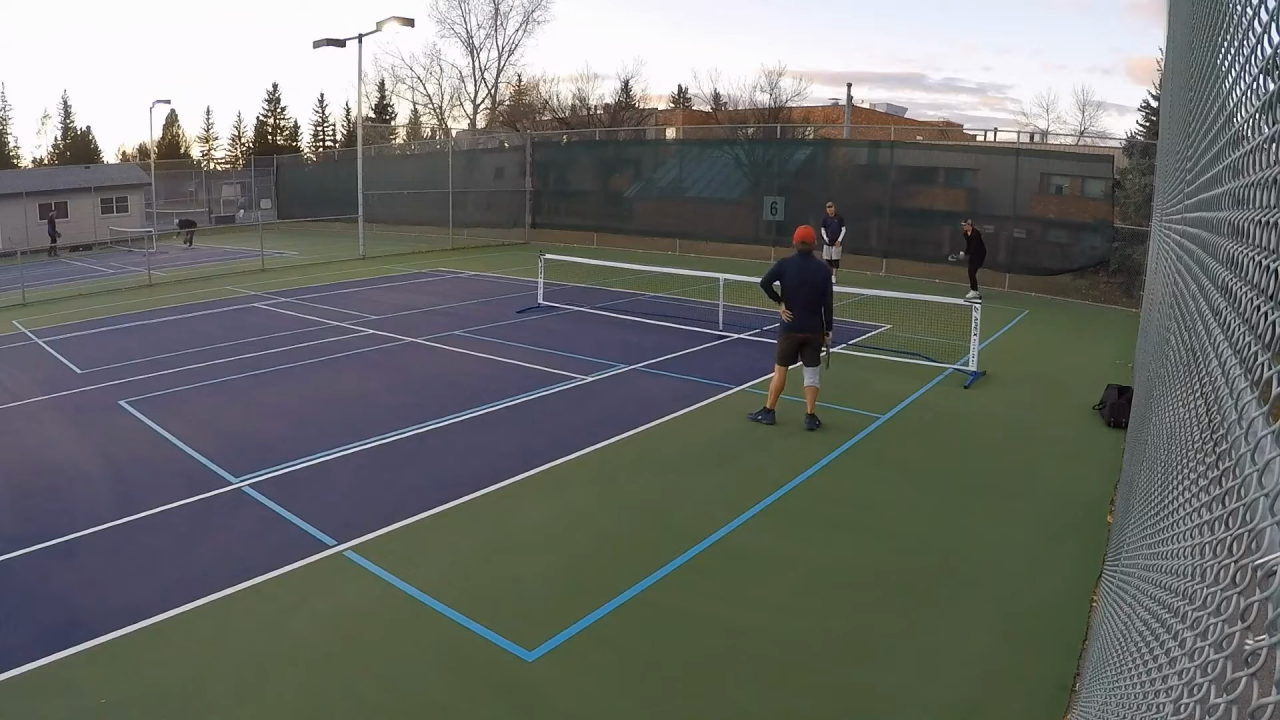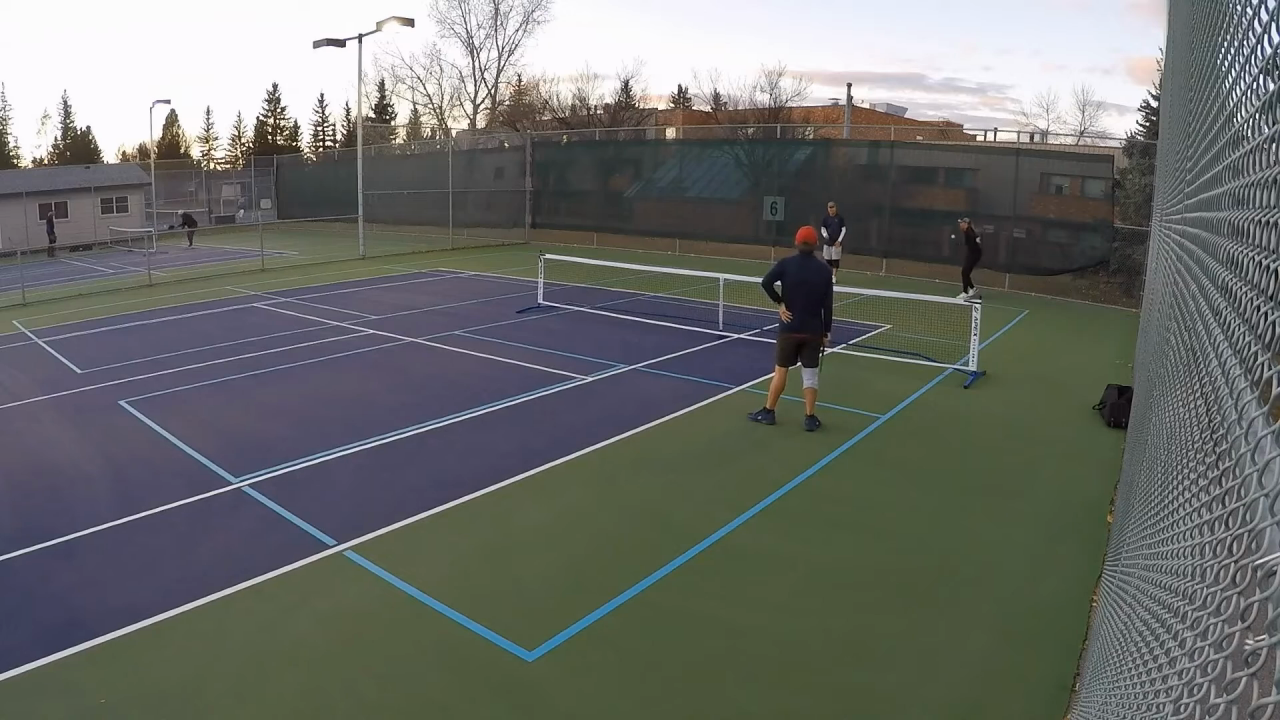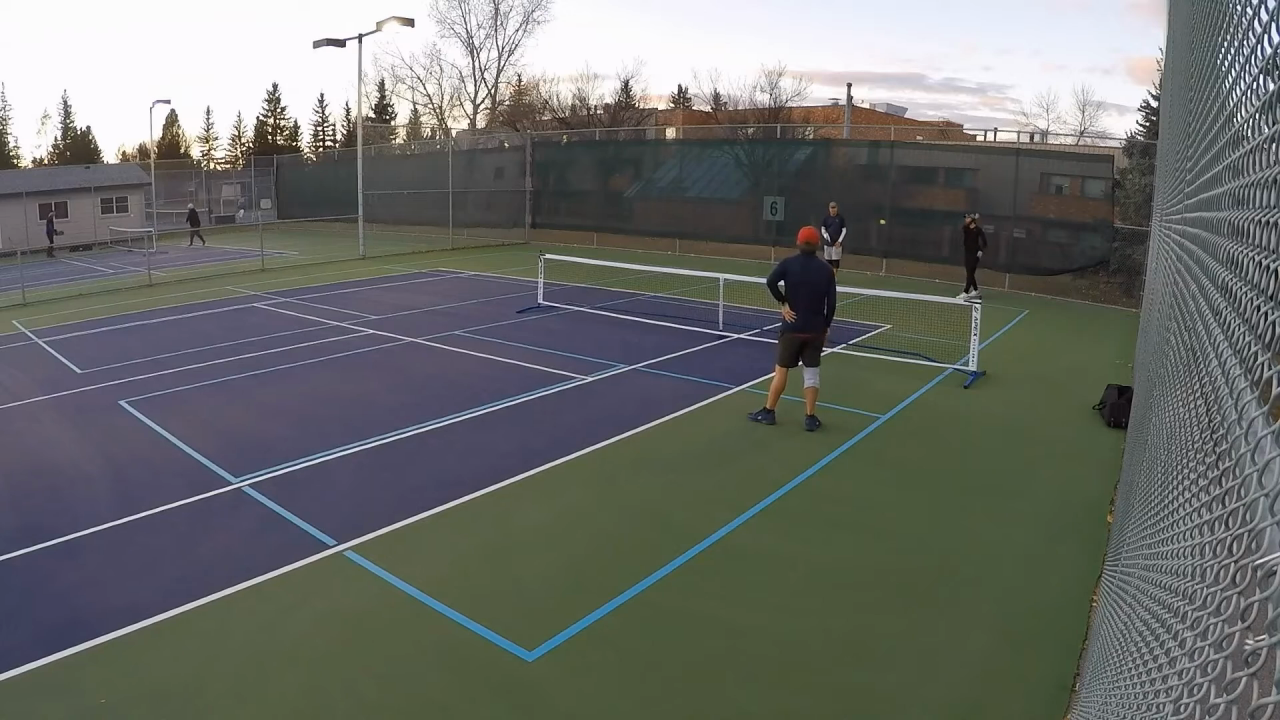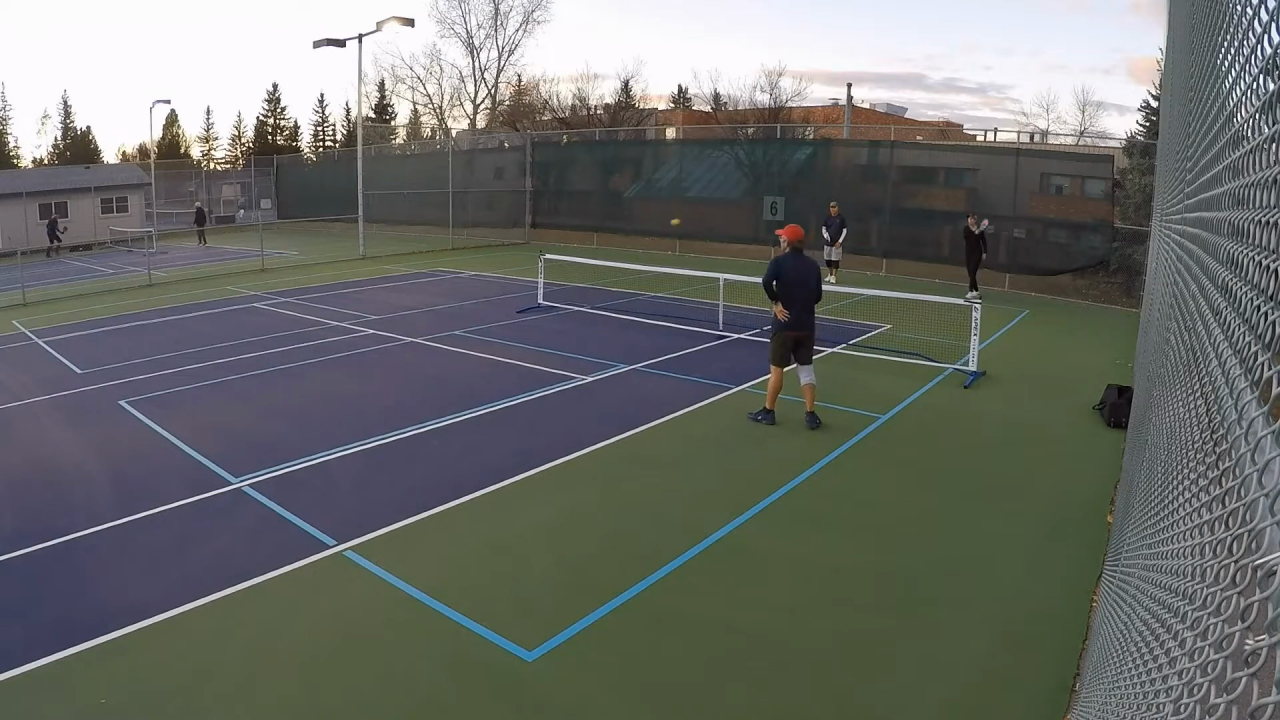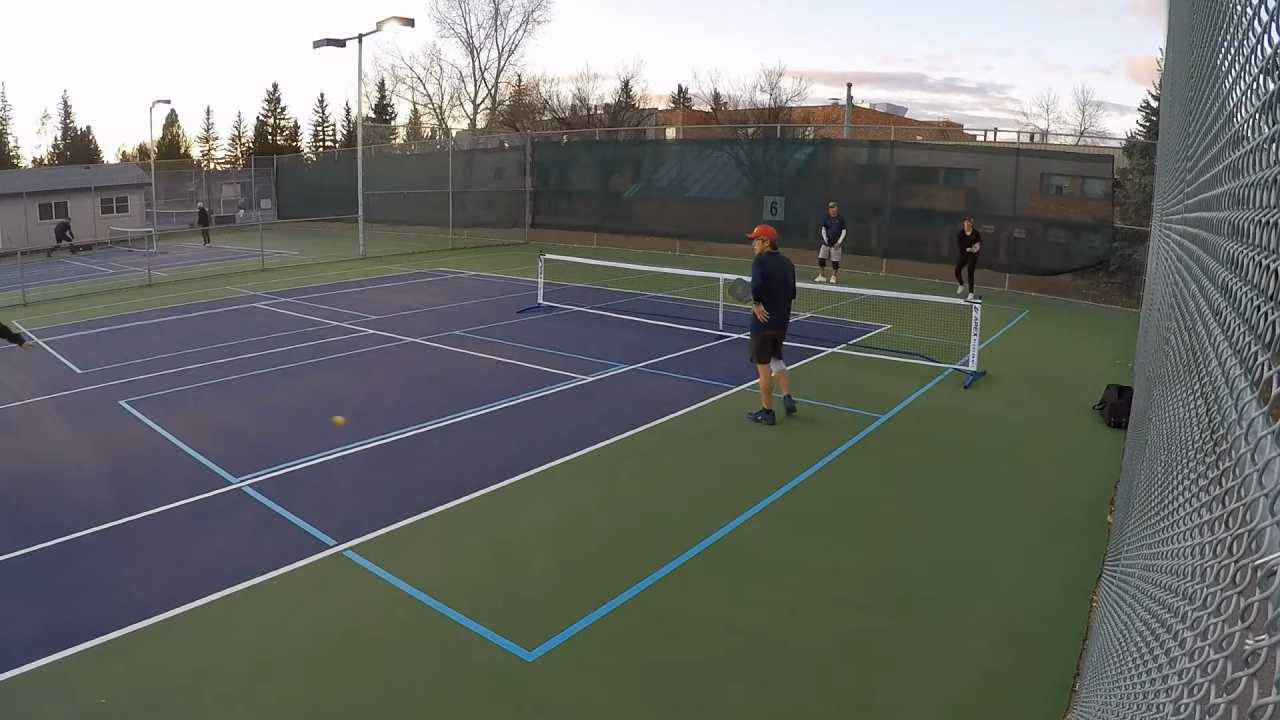
dt=0.4s
person 1, frame 1
left shoulder: (785, 264)
right shoulder: (822, 268)
left elbow: (765, 282)
right elbow: (828, 302)
left wrist: (779, 302)
right wrist: (828, 329)
left hip: (790, 328)
right hip: (814, 330)
left knee: (780, 370)
right knee: (811, 373)
left ankle: (768, 412)
right ankle: (810, 416)
person 1, frame 2
left shoulder: (786, 264)
right shoulder: (823, 269)
left elbow: (766, 282)
right elbow: (828, 304)
left wrist: (779, 302)
right wrist: (827, 331)
left hip: (789, 328)
right hip: (813, 330)
left knee: (781, 371)
right knee: (810, 374)
left ankle: (768, 412)
right ankle: (810, 417)
person 1, frame 3
left shoulder: (789, 263)
right shoulder: (826, 269)
left elbow: (771, 281)
right elbow: (832, 303)
left wrist: (783, 303)
right wrist: (826, 326)
left hip: (792, 328)
right hip: (815, 330)
left knee: (781, 371)
right knee: (811, 373)
left ankle: (768, 412)
right ankle: (810, 417)
person 1, frame 4
left shoulder: (779, 261)
right shoulder: (813, 265)
left elbow: (767, 281)
right elbow: (818, 296)
left wrist: (776, 302)
left hip: (784, 326)
right hip: (806, 327)
left knee: (777, 370)
right knee: (806, 370)
left ankle: (768, 412)
right ankle: (810, 414)
person 1, frame 5
left shoulder: (760, 261)
right shoulder: (788, 263)
left elbow: (756, 285)
right elbow: (792, 294)
left wrist: (757, 303)
left hip: (763, 323)
right hip: (782, 323)
left knee: (763, 367)
right knee: (777, 360)
left ankle: (767, 412)
right ankle: (787, 397)
